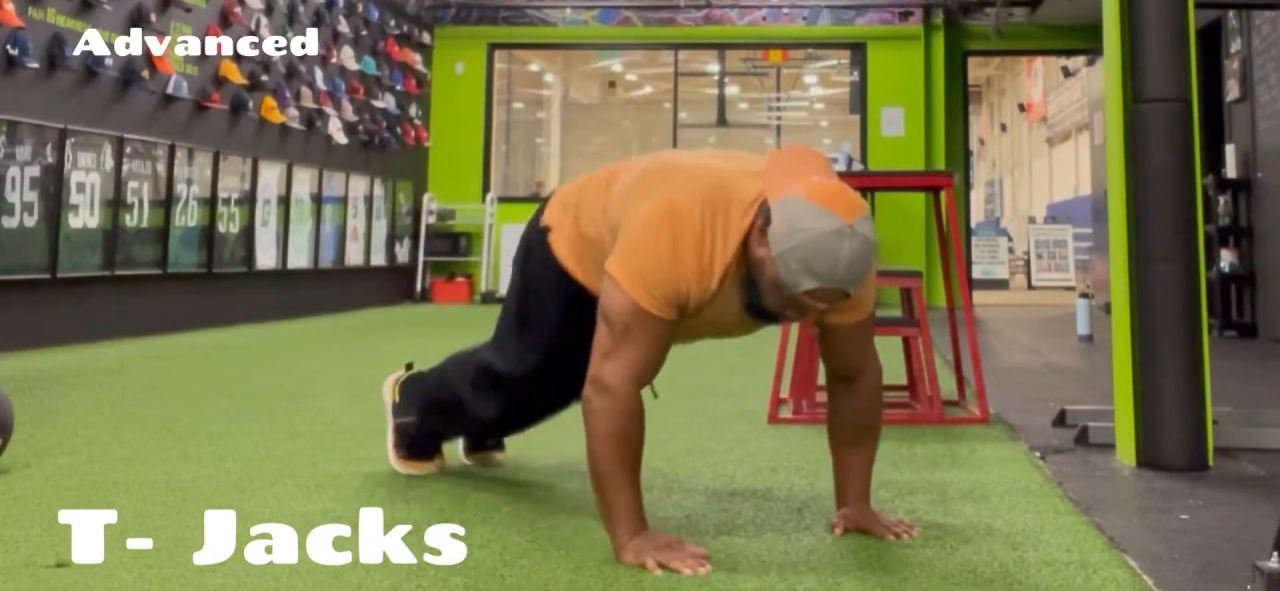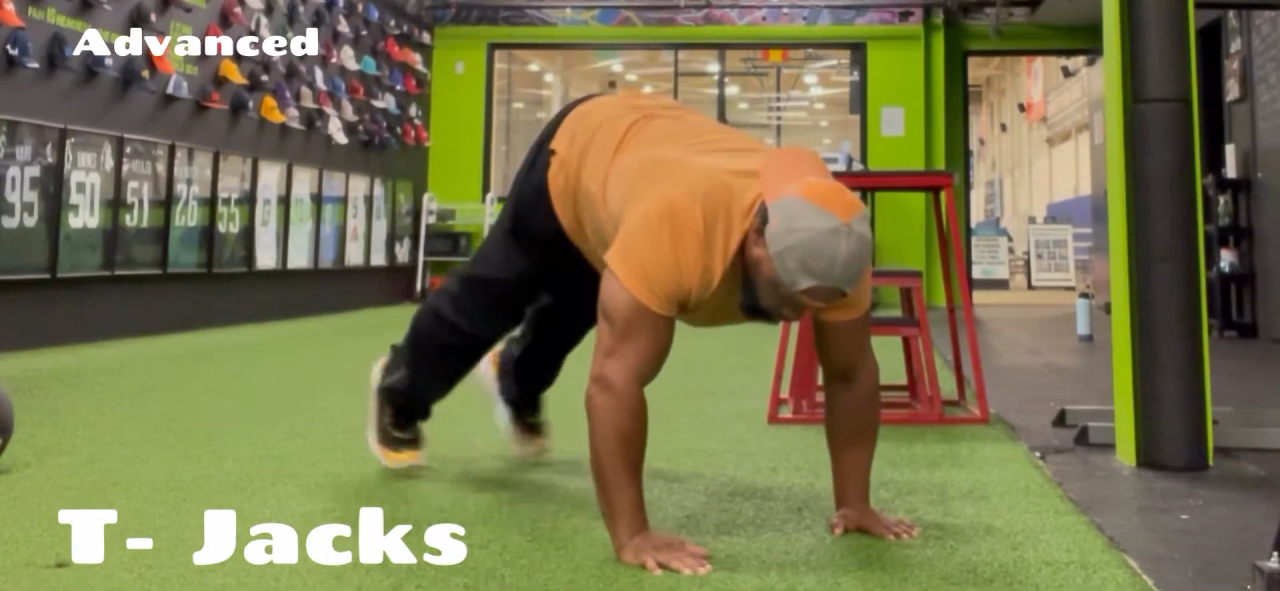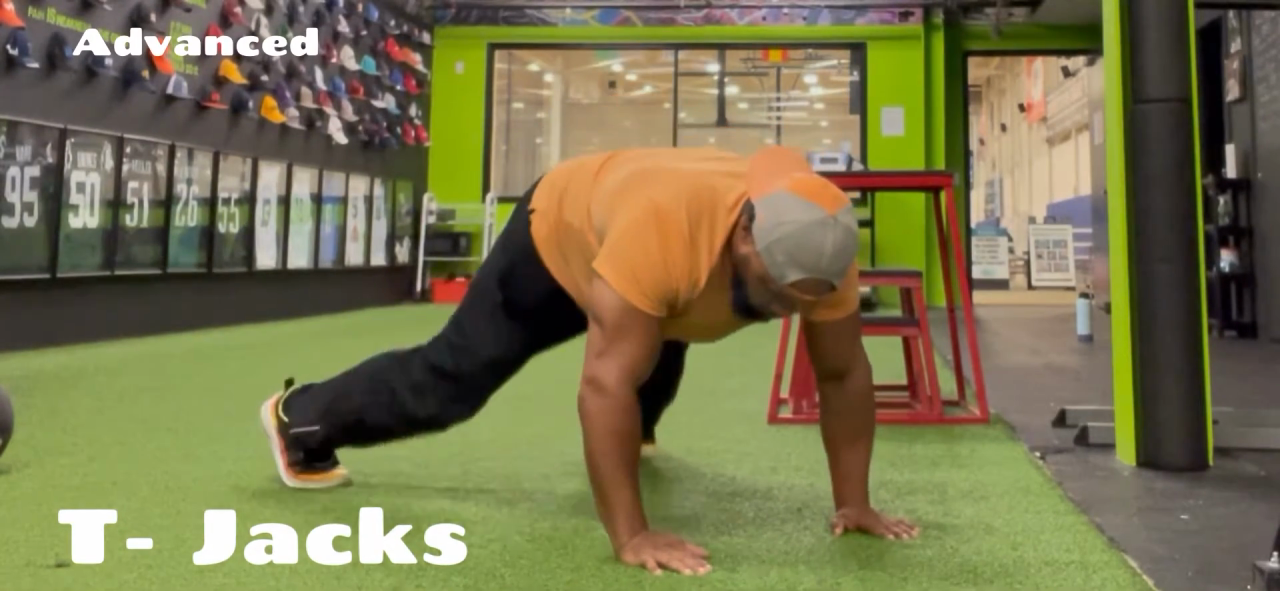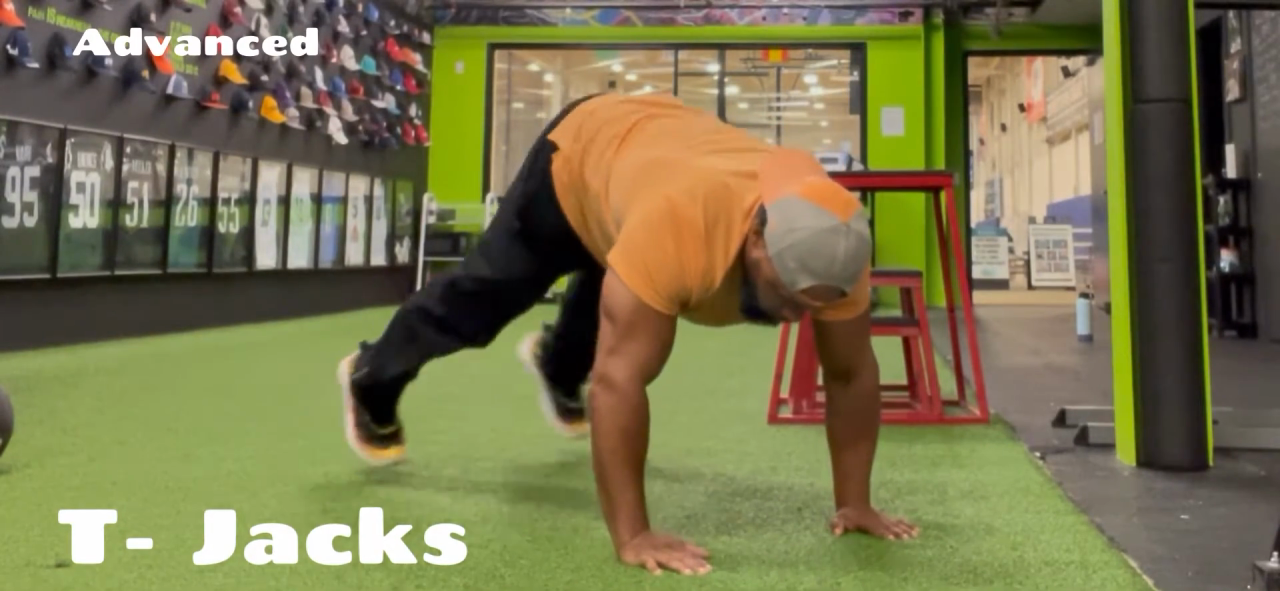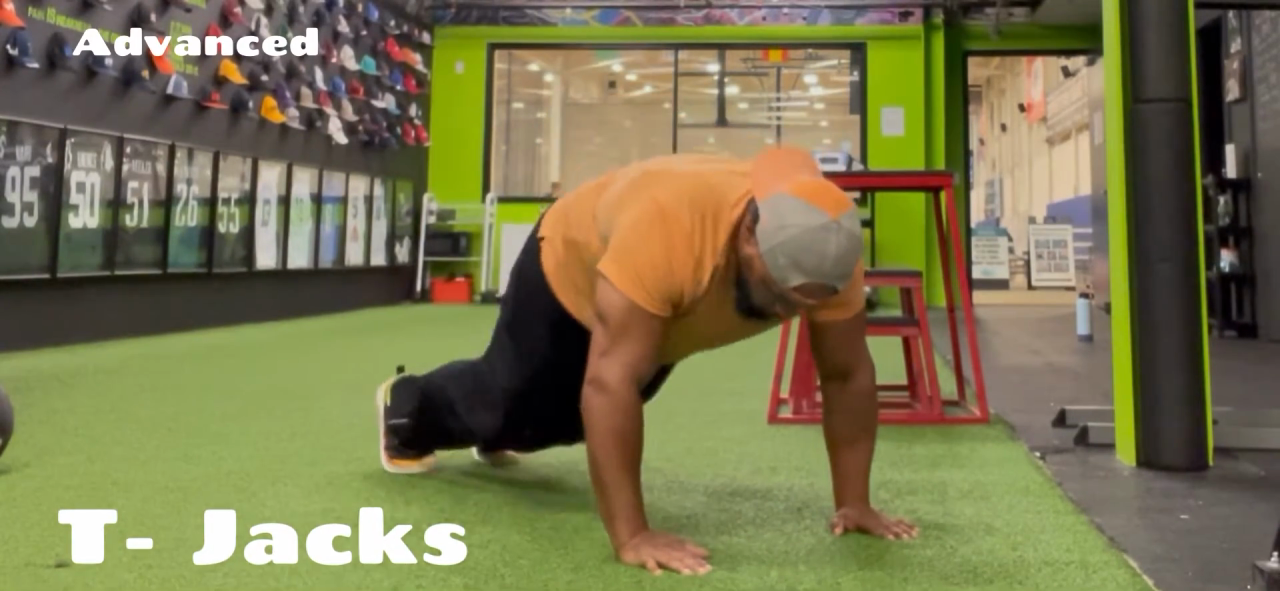
dt=0.3s
person 1, frame 1
left shoulder: (833, 246)
right shoulder: (675, 234)
left elbow: (855, 377)
right elbow: (609, 386)
left wrist: (855, 504)
right wrist: (631, 537)
right hip: (581, 239)
left knee: (558, 387)
right knee: (519, 376)
left ankle: (480, 426)
right ankle: (413, 405)
person 1, frame 2
left shoulder: (828, 243)
right shoulder: (674, 228)
left elbow: (851, 373)
right elbow: (614, 380)
left wrist: (855, 503)
right wrist: (632, 537)
right hip: (582, 156)
left knee: (579, 306)
right knee: (490, 300)
left ankle: (516, 375)
right ankle: (401, 388)
person 1, frame 3
left shoulder: (817, 248)
right shoulder: (662, 232)
left elbow: (844, 375)
right elbow: (604, 383)
left wrist: (854, 503)
right wrist: (631, 537)
right hip: (563, 232)
left knee: (660, 347)
right knee: (454, 376)
left ankle: (628, 426)
right ankle: (298, 419)
person 1, frame 4
left shoulder: (827, 247)
right shoulder: (676, 226)
left elbow: (852, 370)
right elbow: (618, 378)
left wrist: (855, 500)
right wrist: (631, 536)
right hip: (582, 158)
right knee: (479, 300)
left ankle: (557, 363)
right ankle: (369, 379)
person 1, frame 5
left shoulder: (820, 244)
right shoulder: (664, 231)
left elbow: (848, 375)
right elbow: (608, 385)
left wrist: (854, 504)
right wrist: (630, 536)
right hip: (574, 262)
left knee: (559, 416)
right knee: (505, 400)
left ankle: (493, 435)
right ankle: (404, 411)
